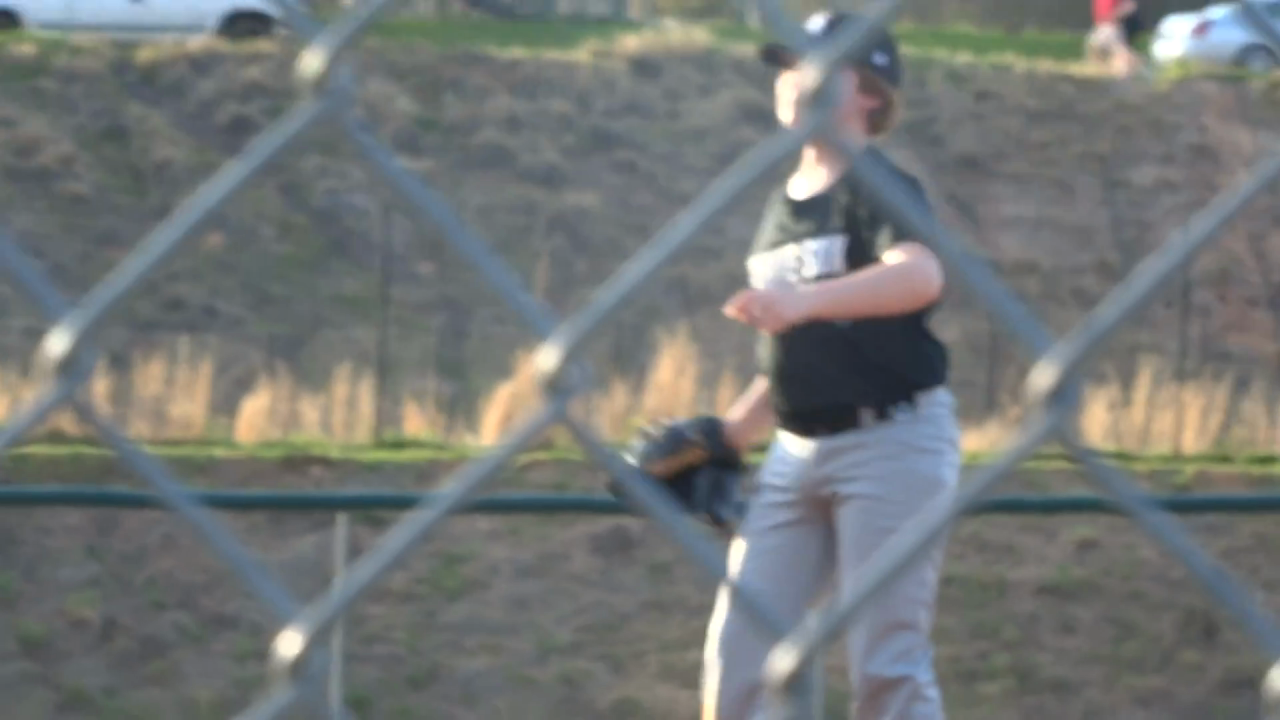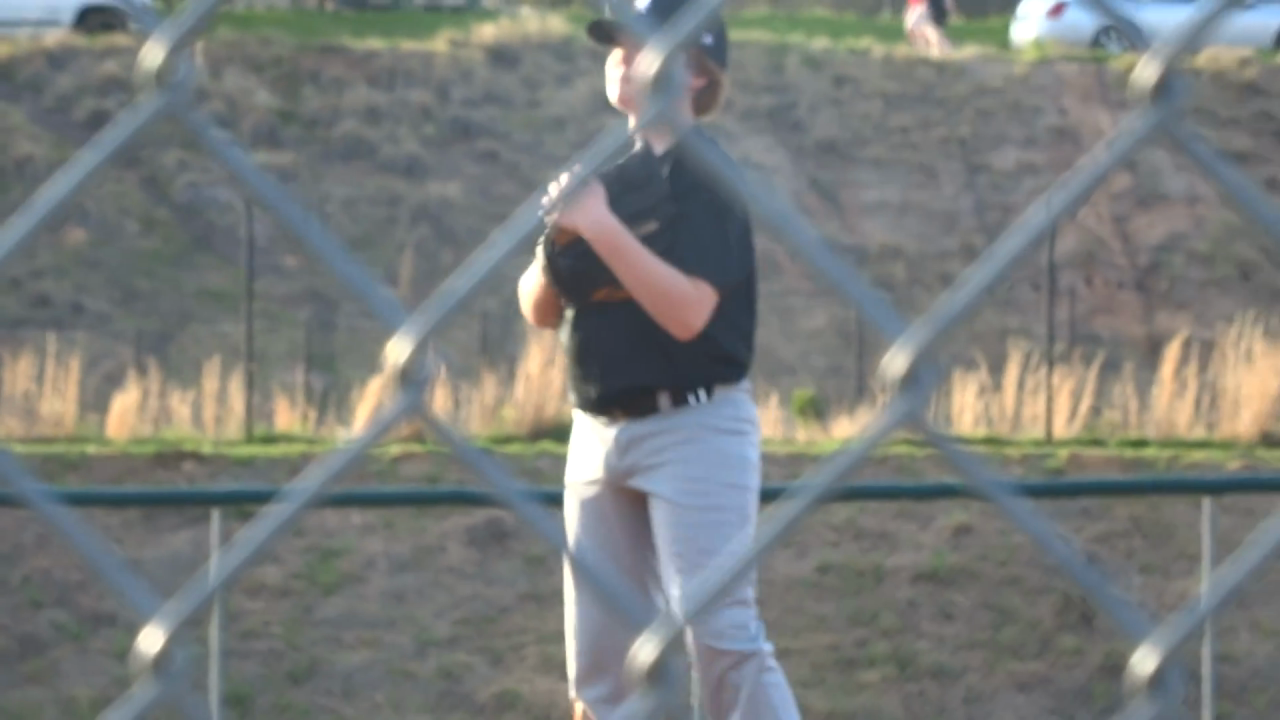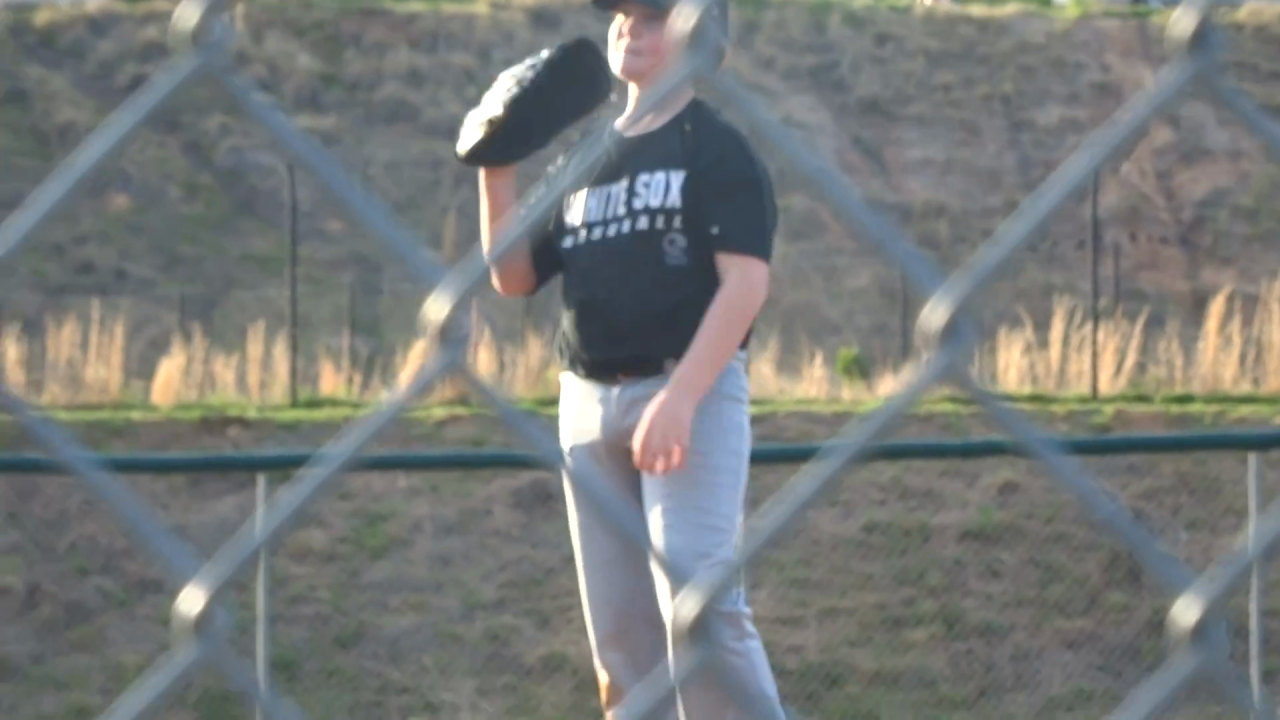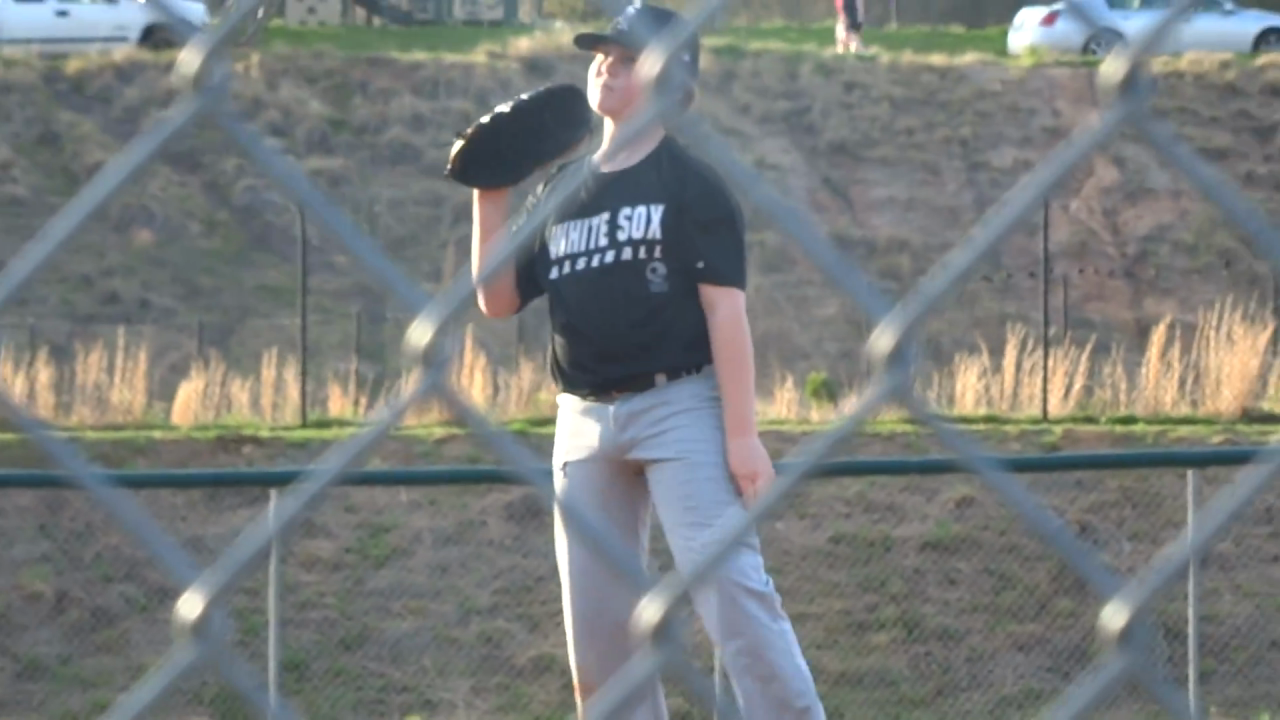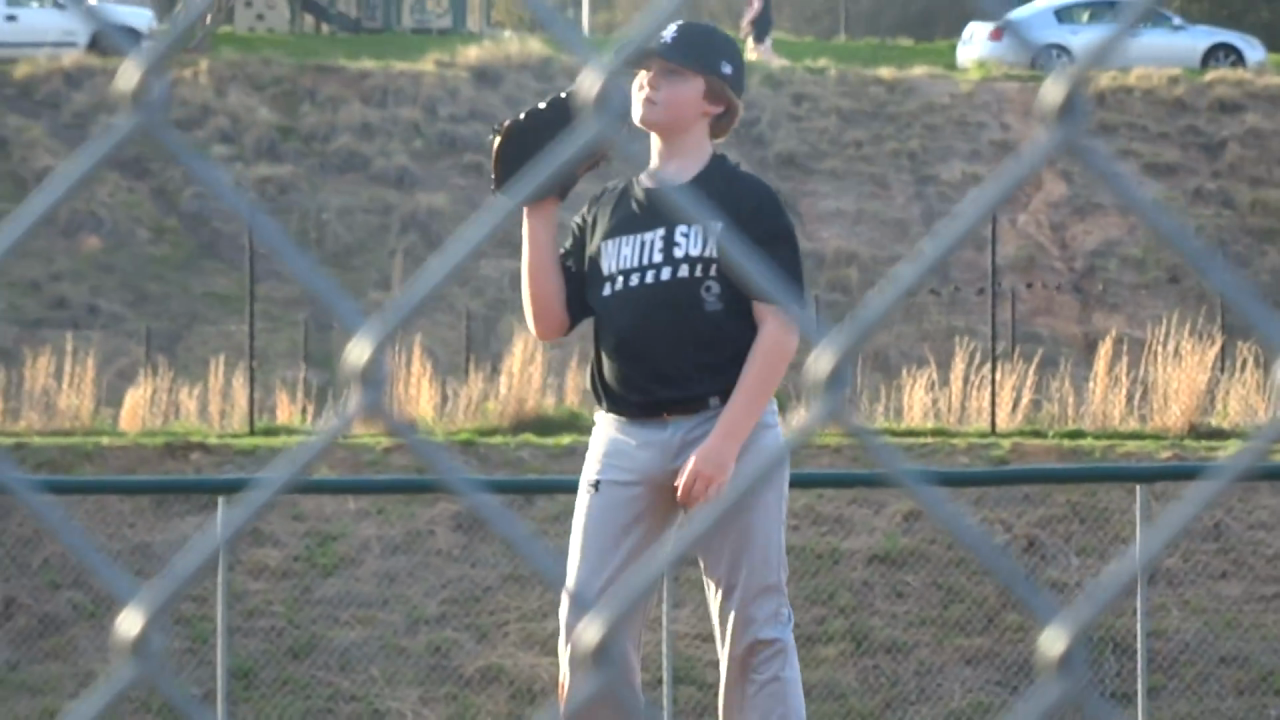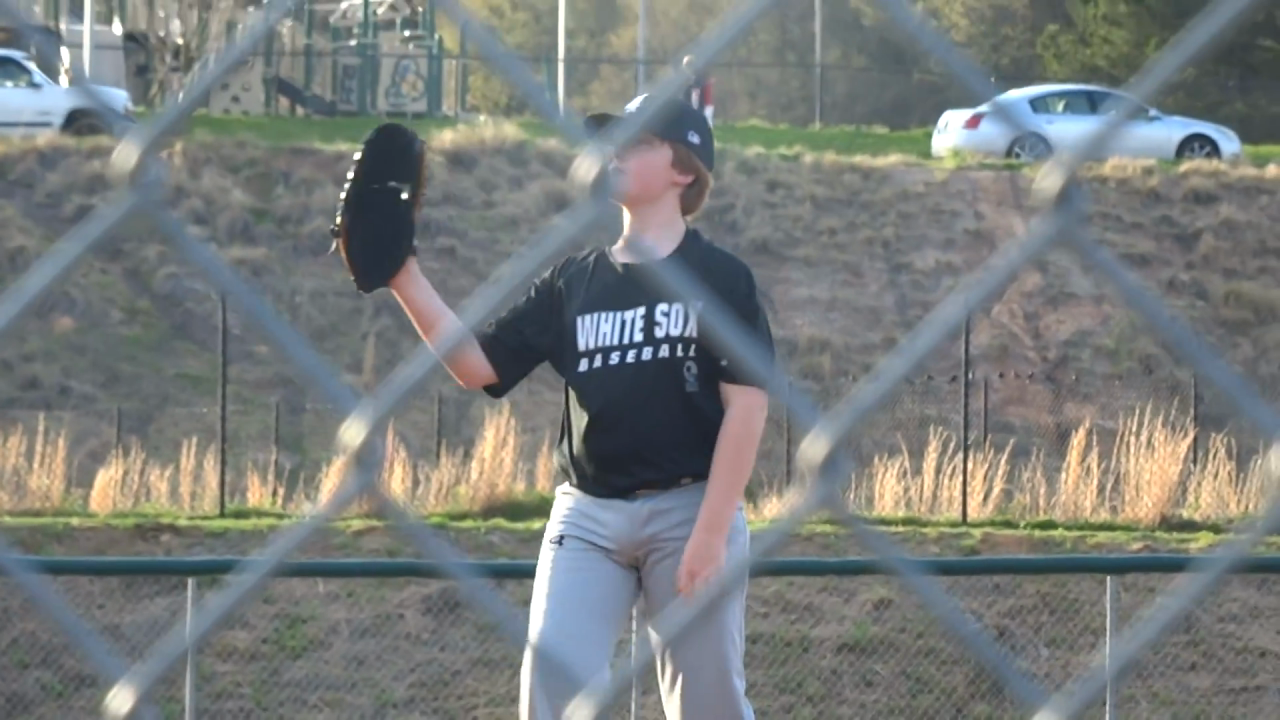
dt=0.5s
person 1, frame 1
right shoulder: (781, 205)
left elbow: (923, 279)
left wrist: (807, 307)
right wrist: (737, 425)
left hip: (894, 443)
right hip: (798, 452)
left knee: (886, 662)
right knee: (742, 643)
person 1, frame 2
left shoulder: (702, 180)
right shoulder: (599, 181)
left elbow: (688, 313)
right elbow: (535, 309)
left wrist: (600, 228)
left hip: (697, 428)
right hip: (597, 435)
left knee: (720, 638)
right knee: (601, 653)
person 1, frame 3
left shoulder: (717, 147)
left elbow: (744, 286)
right elbow: (513, 278)
left wrist: (681, 398)
right wrist: (492, 173)
left hip: (691, 401)
right hip: (590, 404)
left knee: (698, 602)
right knee: (618, 618)
person 1, frame 4
left shoulder: (694, 182)
right shoulder: (557, 189)
left elbow: (726, 310)
right elbow: (498, 300)
left wrist: (743, 433)
right wrist: (490, 197)
left hip: (682, 405)
right hip: (584, 419)
left knee: (731, 582)
right knee: (596, 615)
person 1, frame 5
left shoulder: (747, 199)
right shoulder: (603, 206)
left elbow: (780, 328)
right elbow: (549, 322)
left wrist: (726, 439)
right wrist: (537, 212)
left hip: (727, 430)
right hip: (623, 438)
left knee: (754, 625)
right knee: (587, 624)
person 1, frame 6
left shoulder: (721, 276)
right shoulder: (570, 281)
left elbow: (748, 406)
right elbow: (476, 365)
left wrist: (711, 532)
right wrist: (401, 271)
left hip: (692, 509)
right hip: (588, 513)
